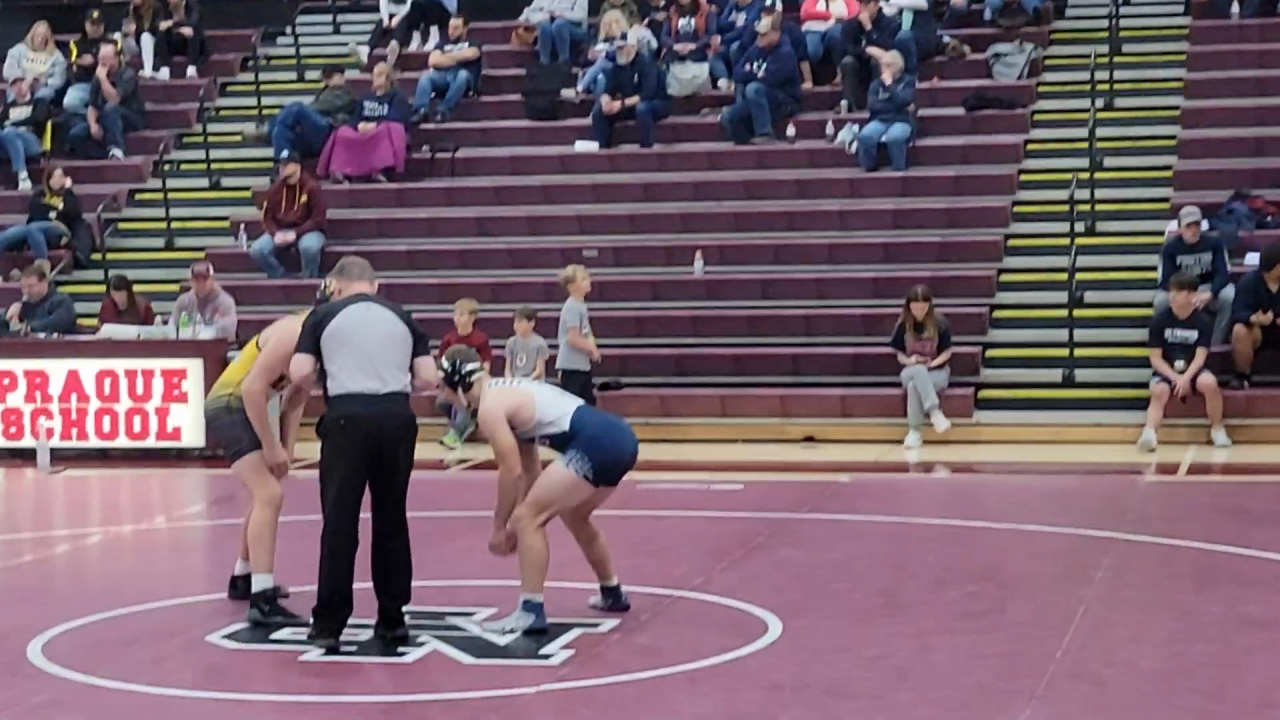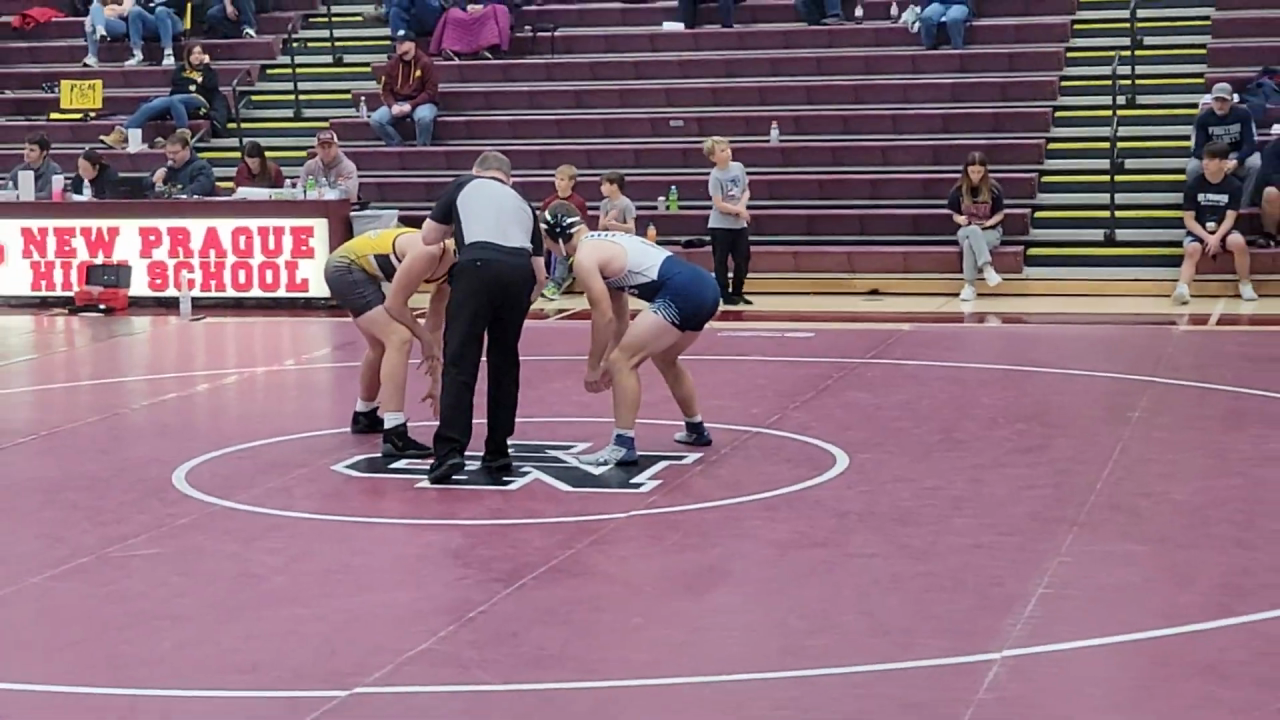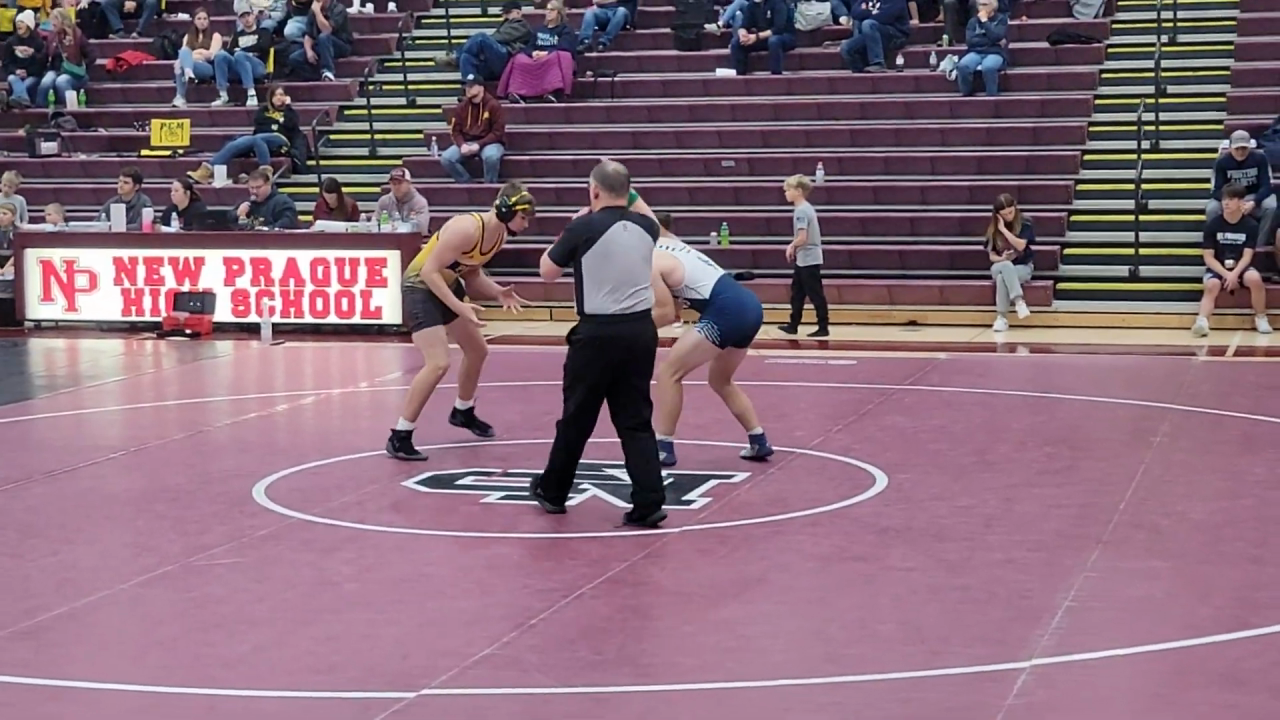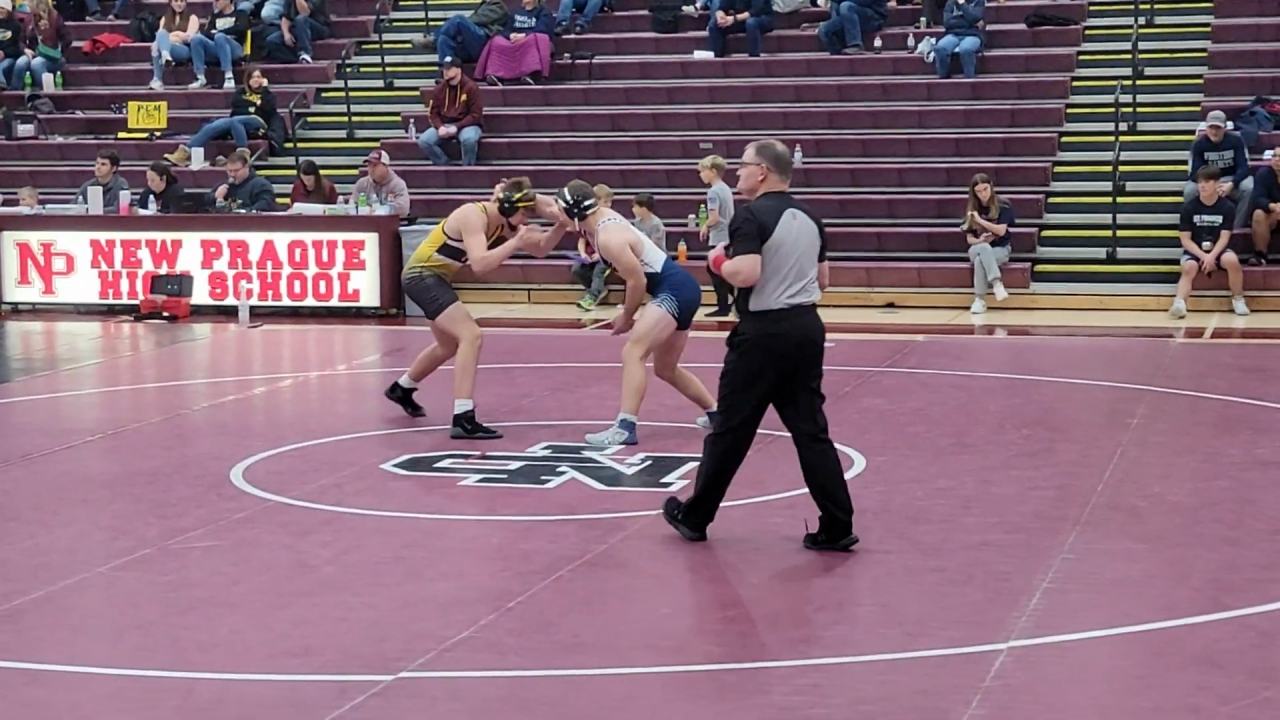
dt=1s
person 1, frame 1
left shoulder: (325, 315)
right shoulder: (401, 318)
left elbow: (298, 374)
right elbow: (428, 378)
left hip: (348, 419)
right hip: (397, 419)
left knee: (340, 524)
right knee: (391, 518)
left ankle: (329, 625)
right ankle: (391, 618)
person 1, frame 2
left shoulder: (463, 185)
right shoulder: (522, 203)
left elbow: (429, 237)
right elbow: (540, 274)
right wrist: (524, 301)
left hip: (478, 268)
right hip: (520, 272)
left knee: (460, 362)
right knee: (505, 362)
left ankle: (451, 450)
right ankle: (497, 450)
person 1, frame 3
left shoulder: (583, 228)
right shoulder: (645, 227)
left elbow: (547, 269)
right wrist: (623, 183)
left hip: (597, 334)
right hip: (640, 333)
left knee: (576, 419)
right knee: (634, 421)
left ankle: (552, 491)
right ankle: (649, 499)
person 1, frame 4
left shoulder: (752, 215)
right shoulder: (809, 218)
left elbow: (746, 274)
right elbow: (822, 280)
left wrist: (720, 262)
left hip: (763, 333)
right hip: (806, 330)
left knee: (732, 428)
right knee: (809, 429)
left ankle: (695, 514)
right ankle: (837, 524)
person 2, frame 1
right shoulder: (294, 334)
left elbow: (295, 402)
right elbow: (251, 390)
left wrist: (285, 450)
right wrist: (272, 446)
left hip: (244, 405)
right hip: (229, 406)
left knee: (264, 493)
right knee: (270, 495)
person 2, frame 2
left shoulder: (450, 271)
right shoulder: (429, 254)
left elbow: (435, 326)
right elbow: (394, 304)
left wrist: (435, 383)
right wrist: (425, 340)
left hip: (356, 269)
right hip: (346, 268)
left knee: (382, 344)
right knee: (399, 339)
left ankle: (364, 415)
person 2, frame 3
left shoulder: (499, 235)
right shoulder: (466, 229)
right elbow: (429, 271)
left wrist: (498, 292)
right wrist: (459, 306)
left hip: (447, 284)
right hip: (422, 287)
left knee: (478, 351)
right knee: (439, 364)
left ankle: (463, 412)
right ankle: (400, 436)
person 2, frame 4
left shoulder: (501, 223)
right shoulder: (474, 216)
left elbow: (540, 247)
right elbow: (481, 265)
left wrist: (560, 226)
right wrist: (516, 242)
left hip: (432, 276)
right hip: (422, 275)
left knee: (448, 345)
right knee: (471, 336)
left ankle: (402, 389)
right ankle: (462, 419)
person 3, frame 1
left shoulder: (490, 407)
right shoulder: (509, 391)
left elbow: (512, 472)
right elbow: (529, 468)
left wrist: (500, 526)
right wrist: (516, 521)
left hip: (596, 445)
right hip: (620, 437)
left knee: (527, 519)
right knee: (574, 515)
left ankle: (531, 612)
right ankle: (612, 594)
person 3, frame 2
left shoulder: (585, 257)
right shoulder: (603, 243)
left elbow: (604, 316)
right elbow: (619, 312)
left wrist: (593, 366)
right wrist: (609, 359)
left hip: (682, 293)
right hip: (704, 286)
left knee: (623, 362)
right knee: (664, 358)
left ankle: (623, 446)
right ankle: (696, 430)
person 3, frame 3
left shoulder: (650, 262)
right shoulder: (671, 246)
left elbow: (666, 313)
right elbow: (670, 305)
left hip: (726, 313)
right hip: (749, 307)
left knee: (668, 373)
right knee: (719, 380)
left ankle: (663, 448)
right ankle: (758, 441)
person 3, frame 4
left shoulder: (607, 238)
right shoulder: (602, 214)
left elbow: (637, 281)
left wrist: (625, 316)
left hip: (675, 291)
right hip: (680, 288)
left knee: (633, 353)
right knee: (666, 368)
left ankle: (625, 427)
right ankle: (717, 414)
